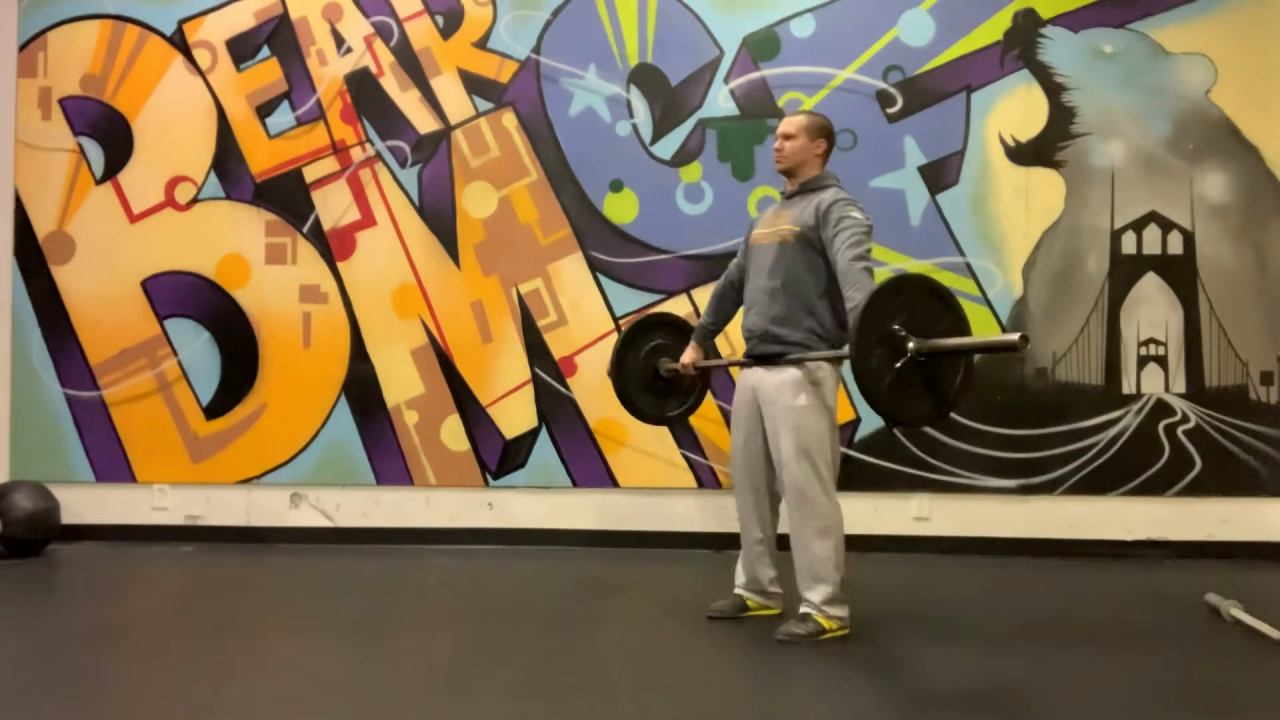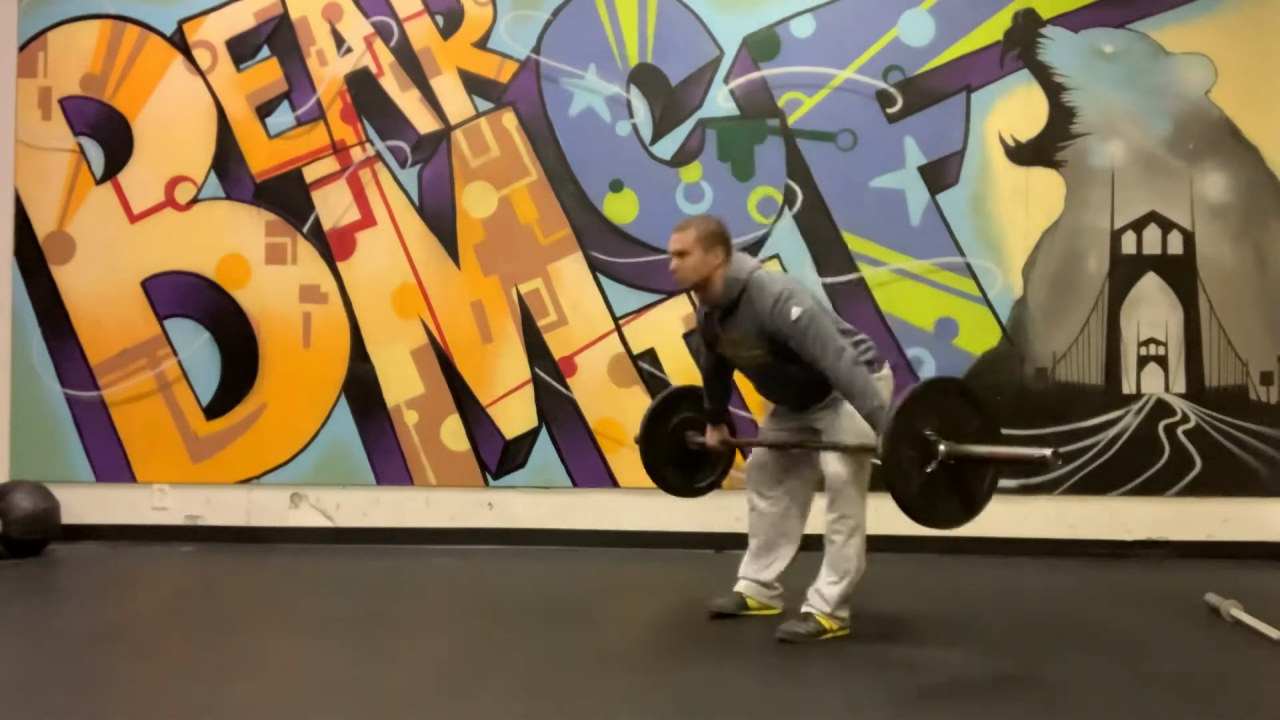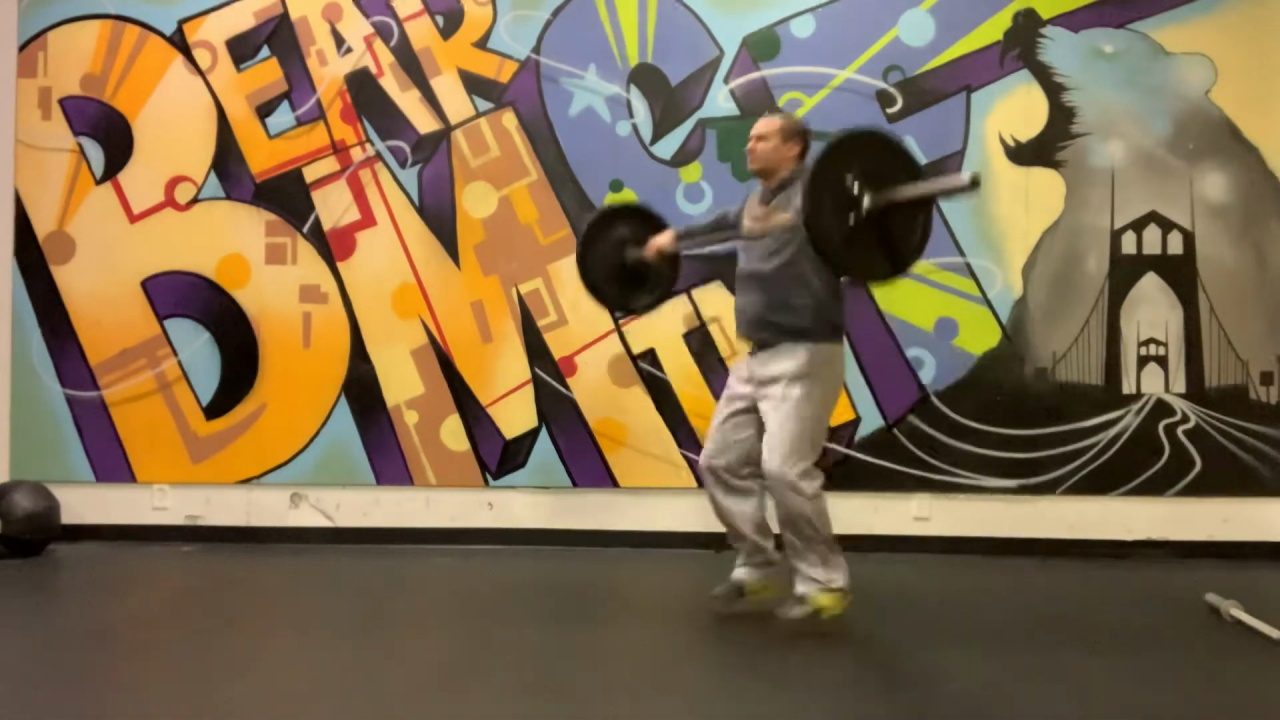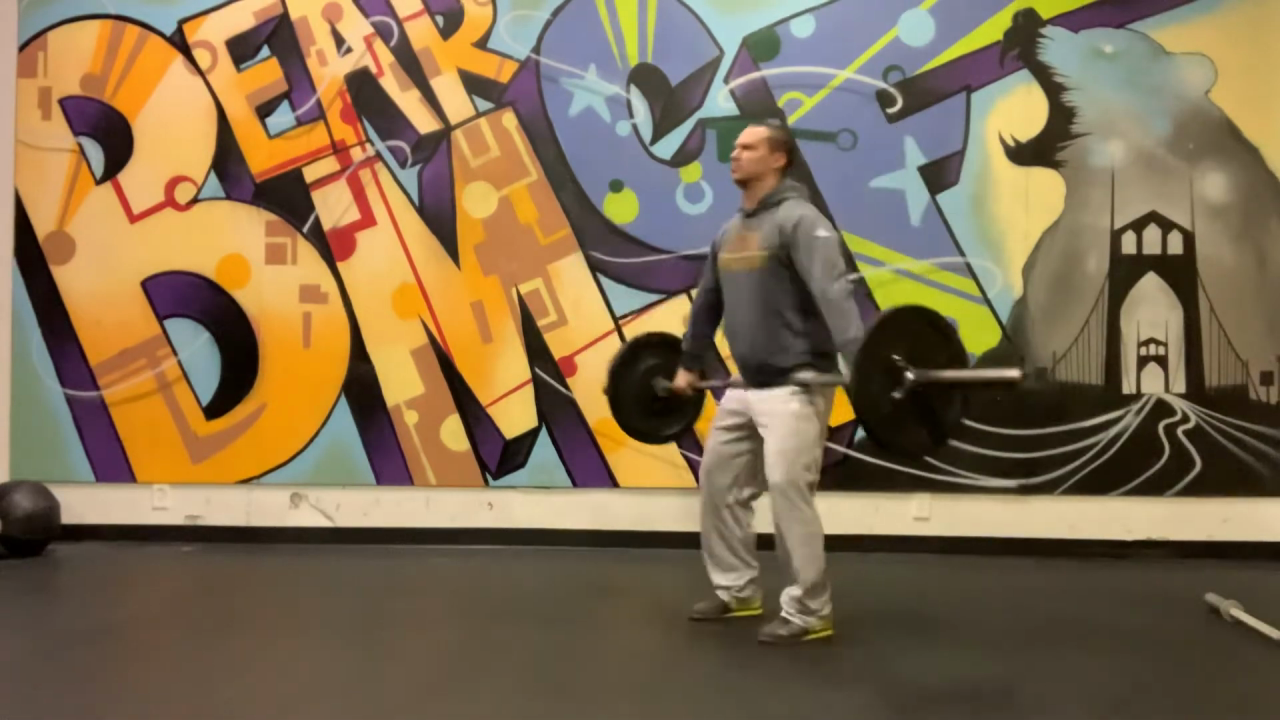
dt=0.5s
person 1, frame 1
left shoulder: (836, 207)
right shoulder: (770, 214)
left elbow: (853, 271)
right elbow: (734, 281)
right wrist: (699, 339)
left hip: (803, 370)
right hip: (754, 369)
left knee: (806, 486)
right knee: (751, 482)
left ankle: (825, 609)
right ankle: (757, 591)
person 1, frame 2
left shoulder: (775, 298)
right shoulder: (709, 312)
left elbow: (840, 360)
right elbow: (715, 369)
left wrist: (888, 430)
right wrist: (715, 421)
left hip: (848, 391)
right hip: (796, 401)
left knee: (843, 481)
right knee: (767, 479)
left ankle: (827, 610)
right ankle: (757, 588)
person 1, frame 3
right shoulder: (753, 203)
right elbow: (722, 223)
right wrist: (676, 236)
left hip: (807, 355)
right hip: (755, 359)
left knee: (784, 467)
right knee: (720, 462)
left ankle: (824, 583)
right ankle: (759, 571)
person 1, frame 4
left shoulder: (800, 221)
right shoulder: (730, 233)
left elbow: (832, 293)
right elbow: (709, 303)
left wrist: (862, 362)
right wrist: (688, 364)
left hip: (797, 383)
right hip: (747, 385)
left knee: (787, 486)
right knee: (719, 482)
left ankle: (810, 611)
right ankle: (736, 589)
